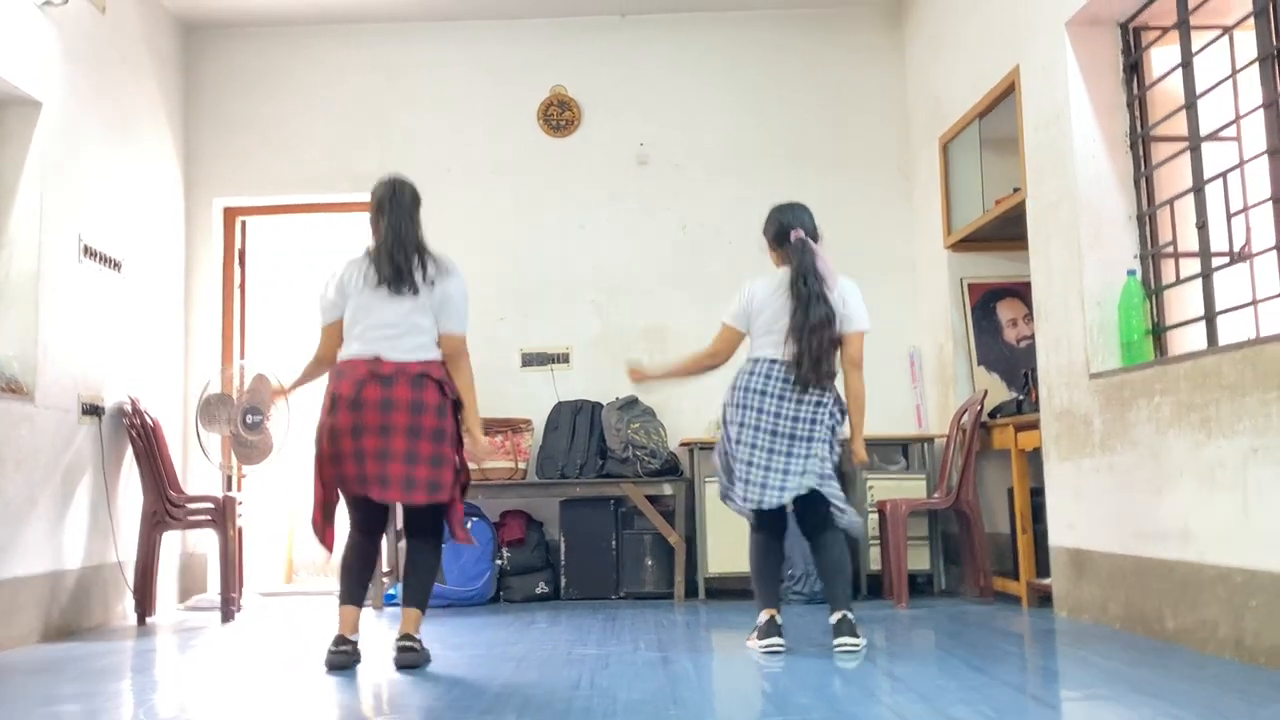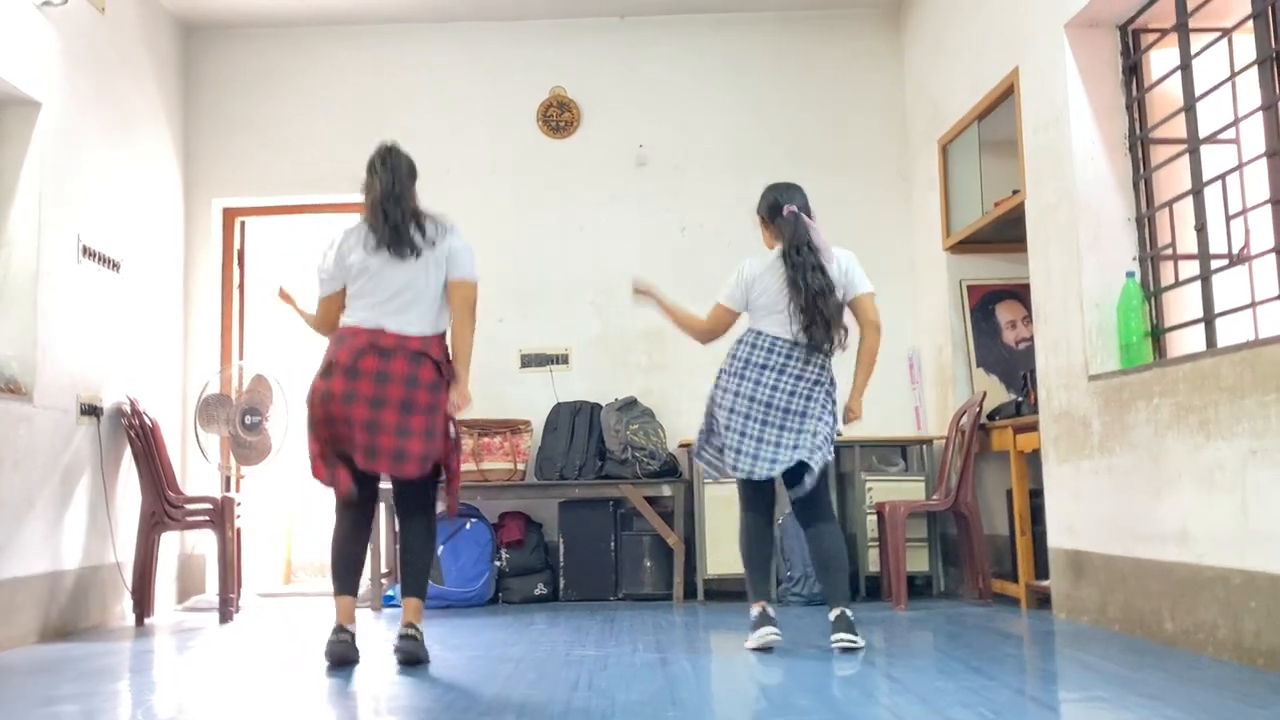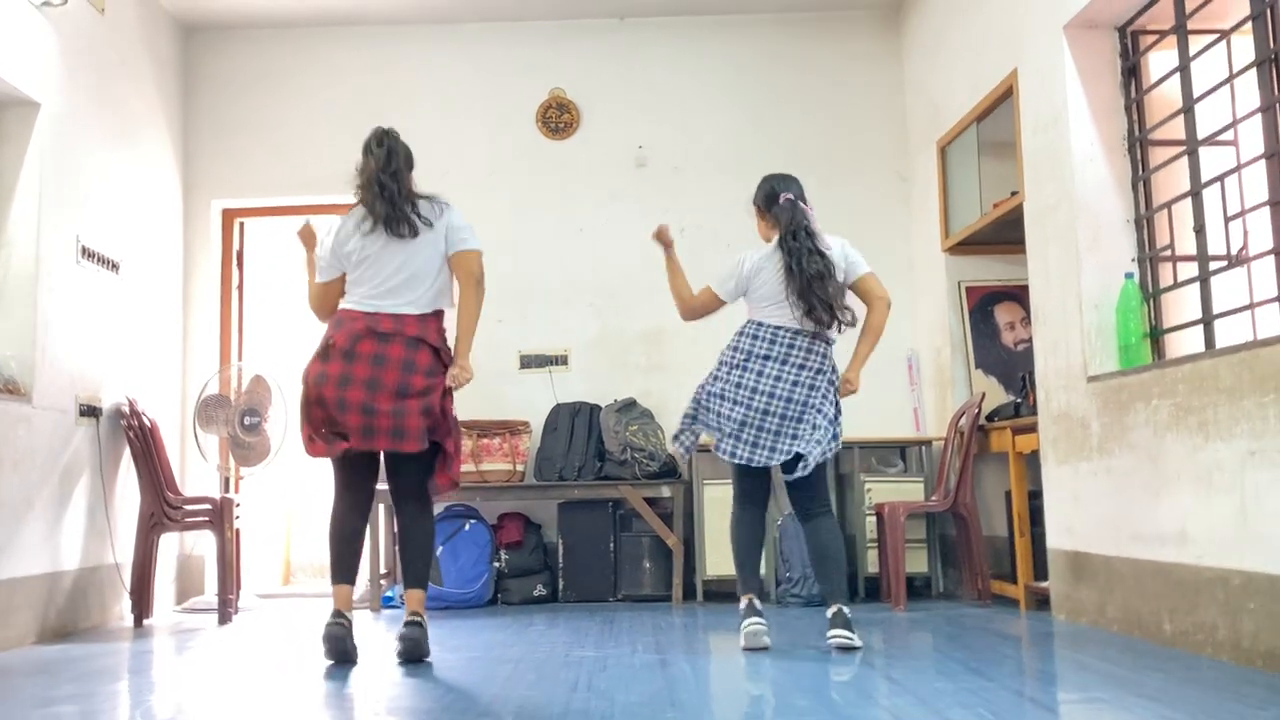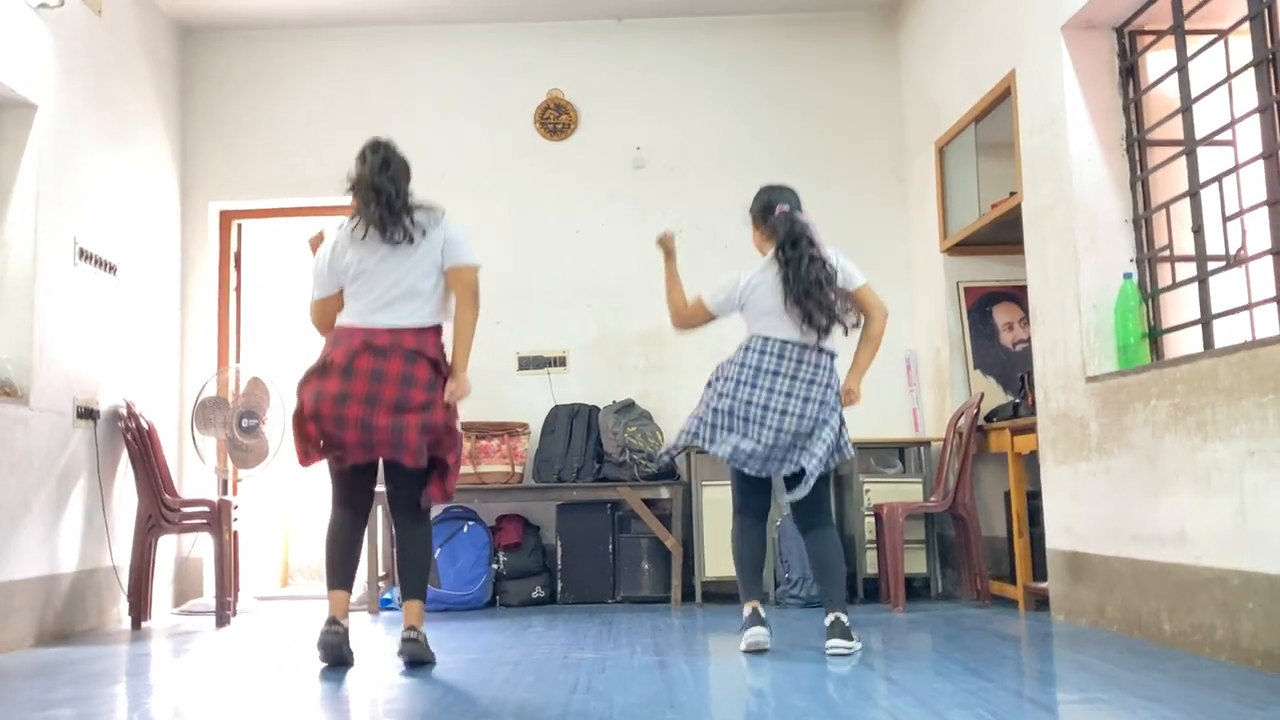
dt=0.1s
person 1, frame 1
left shoulder: (348, 273)
right shoulder: (443, 274)
left elbow: (328, 352)
right elbow: (454, 353)
left wrist: (290, 384)
right wrist: (472, 418)
left hip: (353, 398)
right hip: (418, 399)
left knee: (364, 528)
right knee: (424, 530)
left ankle: (345, 636)
right ankle: (409, 636)
person 1, frame 2
left shoulder: (348, 241)
right shoulder: (444, 237)
left elbow: (328, 325)
right elbow: (464, 308)
left wrist: (295, 305)
right wrist: (459, 378)
left hip: (353, 373)
right hip: (417, 376)
left knee: (353, 506)
right knee: (416, 509)
left ankle: (343, 629)
right ankle: (411, 628)
person 1, frame 3
left shoulder: (347, 226)
right shoulder: (443, 216)
left elbow: (323, 306)
right elbow: (471, 280)
left wrist: (312, 252)
right wrist: (462, 354)
left hip: (351, 356)
right hip: (413, 358)
left knee: (352, 492)
right knee: (413, 496)
left ankle: (340, 615)
right ankle: (414, 616)
person 1, frame 4
left shoulder: (342, 238)
right shoulder: (439, 226)
left elbow: (324, 319)
right elbow: (465, 296)
left wrist: (320, 260)
right wrist: (459, 370)
left hip: (350, 367)
right hip: (414, 367)
left knee: (350, 502)
right knee: (411, 503)
left ankle: (337, 620)
right ankle: (412, 626)
person 2, frame 1
left shoulder: (756, 291)
right shoulder: (843, 289)
left elbow: (715, 357)
right elbow: (853, 366)
left wrist: (656, 374)
right wrist: (856, 435)
left hip: (755, 404)
right hip: (810, 412)
left knee: (767, 525)
right knee: (822, 523)
left ankle: (769, 619)
right ankle: (843, 618)
person 2, frame 2
left shoulder: (751, 270)
right shoulder: (838, 260)
left elbow: (706, 332)
right elbow: (870, 325)
left wrist: (657, 298)
right wrist: (856, 394)
left hip: (749, 385)
right hip: (804, 393)
left knee: (757, 509)
right knee: (816, 511)
left ankle: (761, 610)
right ankle: (840, 615)
person 2, frame 3
left shoulder: (751, 261)
right shoulder: (836, 250)
left elbow: (690, 309)
right elbow: (880, 301)
left wrist: (669, 252)
right wrist: (855, 367)
left hip: (749, 377)
right hip: (808, 387)
left knee: (749, 500)
right knee: (814, 506)
left ankle: (750, 604)
right ankle: (838, 612)
person 2, frame 4
left shoulder: (748, 281)
right shoulder: (831, 264)
left elbow: (681, 318)
right elbow: (875, 315)
left wrist: (669, 260)
right wrist: (853, 382)
left hip: (751, 391)
right hip: (814, 397)
left knee: (750, 511)
right knee: (814, 515)
left ankle: (754, 612)
right ankle: (837, 619)
